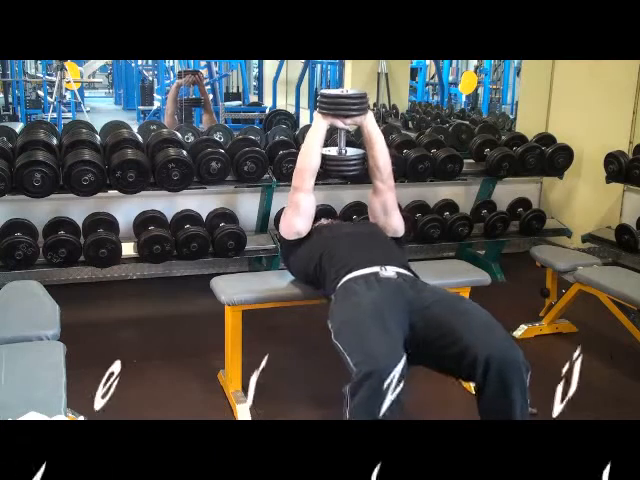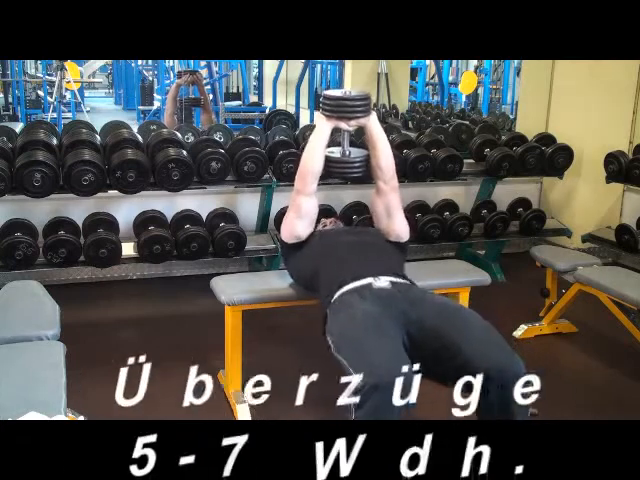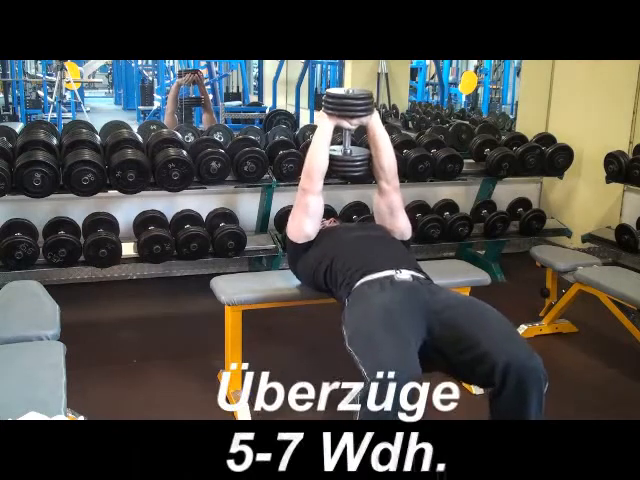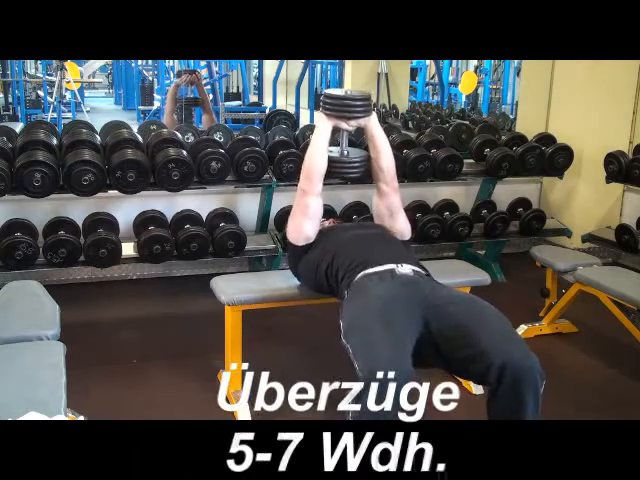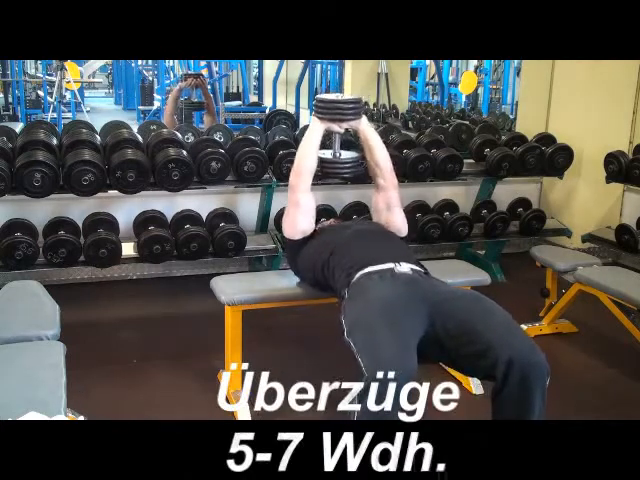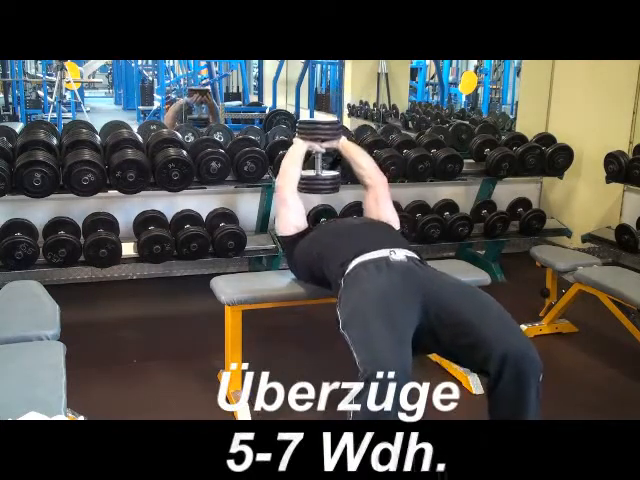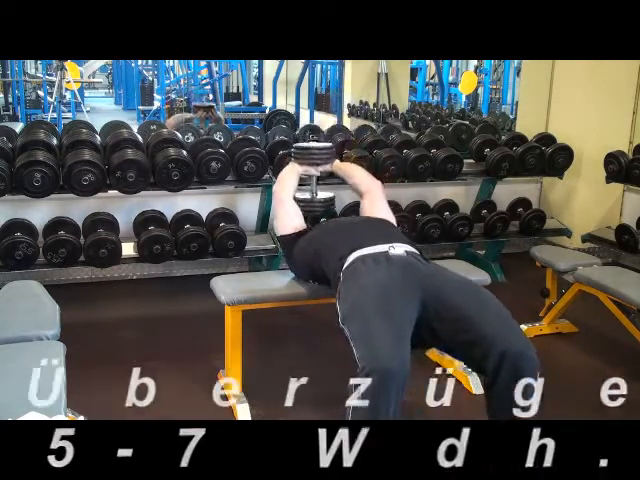
dt=0.7s
person 1, frame 1
left shoulder: (380, 233)
right shoulder: (301, 243)
left elbow: (383, 184)
right elbow: (302, 188)
left wrist: (367, 122)
right wrist: (320, 124)
left hip: (415, 289)
right hip: (359, 290)
left knee: (504, 360)
right knee: (381, 371)
person 1, frame 2
left shoulder: (385, 240)
right shoulder: (304, 246)
left elbow: (387, 186)
right elbow: (305, 190)
left wrist: (371, 123)
right wrist: (324, 127)
left hip: (411, 296)
right hip: (355, 300)
left knee: (503, 372)
right knee: (385, 380)
person 1, frame 3
left shoulder: (385, 234)
right shoulder: (307, 246)
left elbow: (388, 185)
right elbow: (310, 189)
left wrist: (372, 121)
right wrist: (326, 125)
left hip: (428, 292)
right hip: (372, 294)
left knee: (523, 368)
right knee: (392, 377)
person 1, frame 4
left shoulder: (384, 233)
right shoulder: (307, 248)
left elbow: (387, 186)
right elbow: (309, 190)
left wrist: (371, 123)
right wrist: (324, 125)
left hip: (428, 287)
left knee: (520, 367)
right knee: (384, 376)
person 1, frame 5
left shoulder: (384, 231)
right shoulder: (308, 246)
left elbow: (386, 183)
right elbow: (299, 188)
left wrist: (362, 125)
right wrist: (318, 126)
left hip: (427, 286)
right hip: (371, 287)
left knee: (525, 361)
right knee: (389, 374)
person 1, frame 6
left shoulder: (379, 225)
right shoulder: (304, 245)
left elbow: (376, 181)
right elbow: (285, 189)
left wrist: (340, 143)
right wrist: (301, 144)
left hip: (421, 273)
left knee: (519, 358)
right knee: (385, 373)
person 1, frame 7
left shoulder: (372, 222)
right shoulder: (304, 245)
left elbow: (372, 187)
right elbow: (282, 195)
left wrist: (334, 165)
right wrist: (297, 167)
left hip: (422, 268)
left knee: (516, 356)
right knee: (384, 368)
